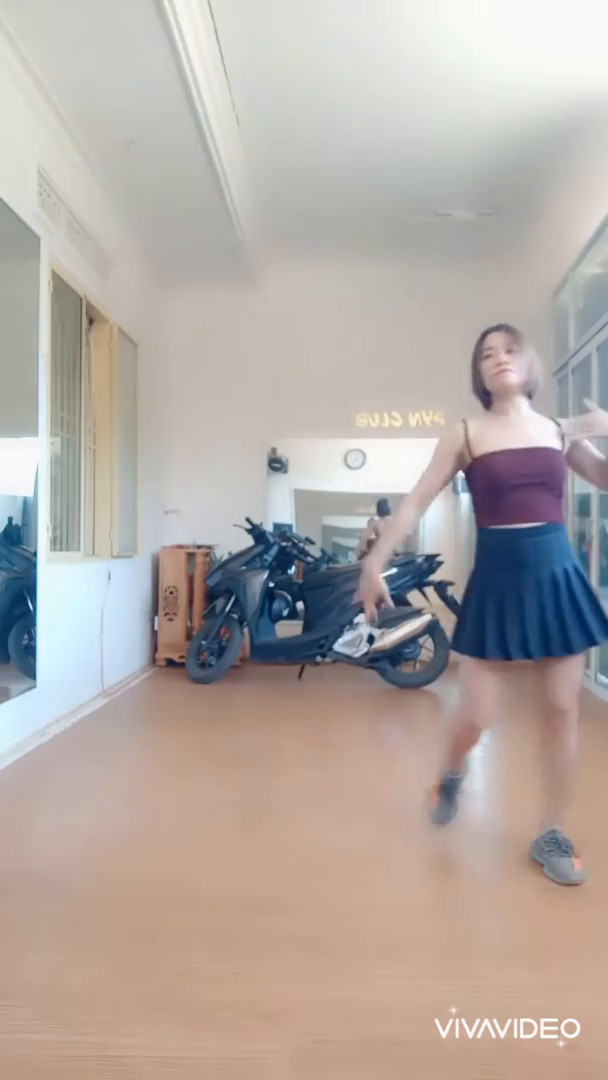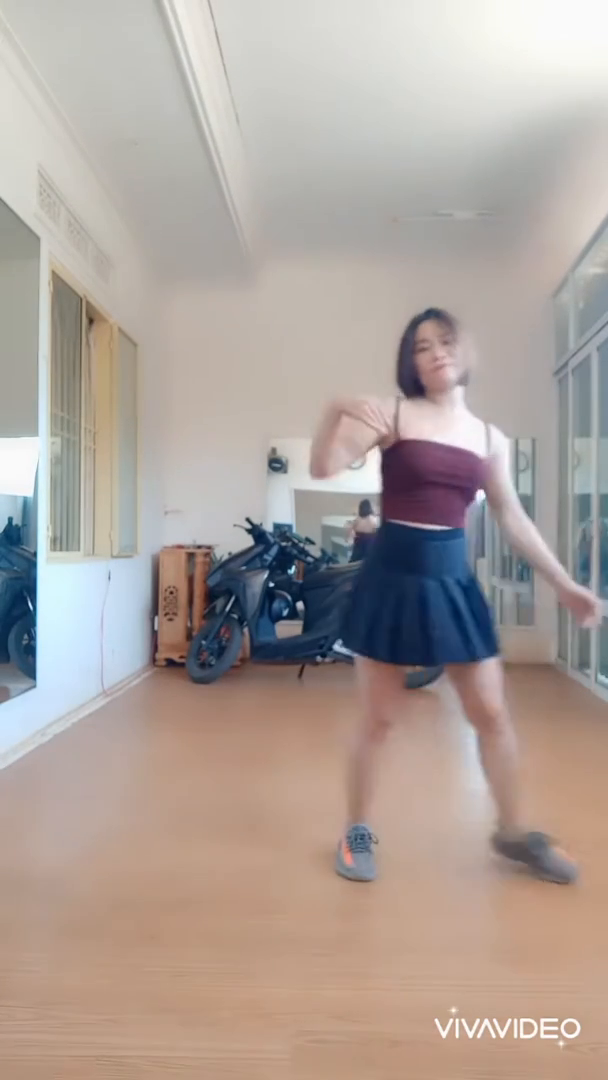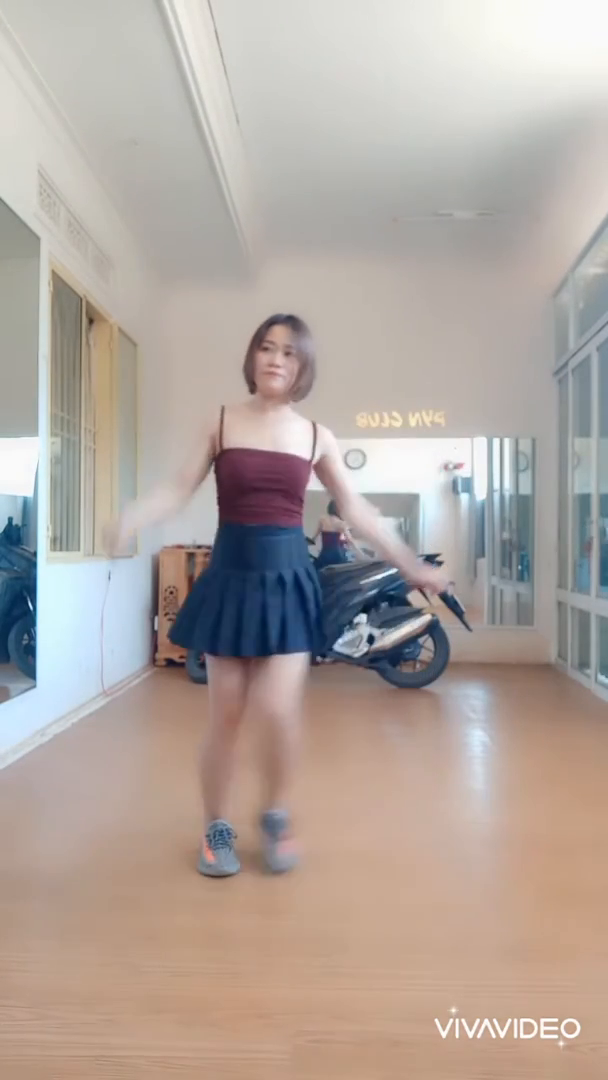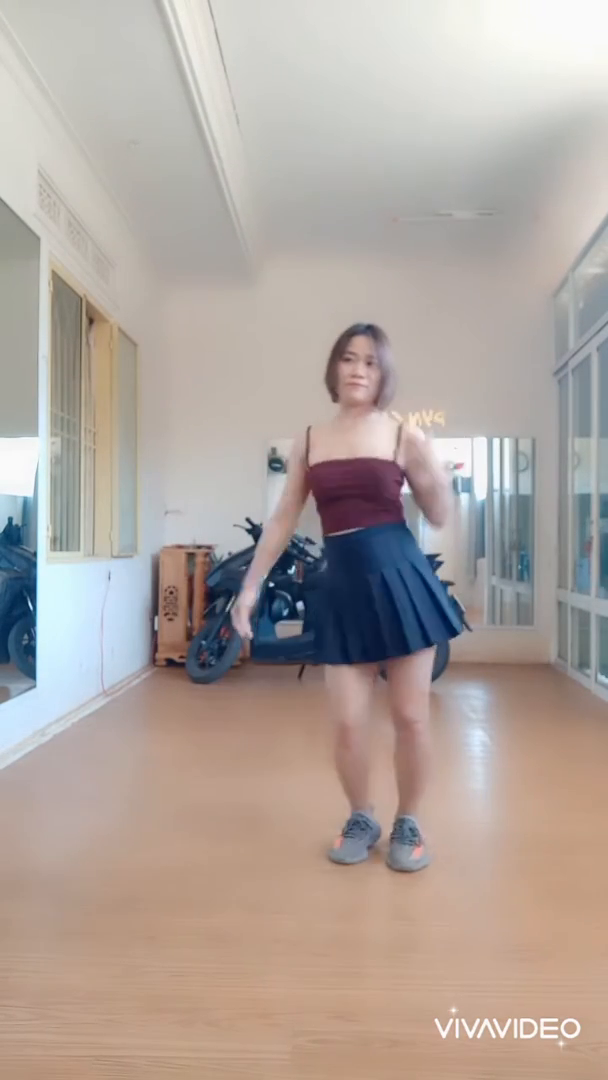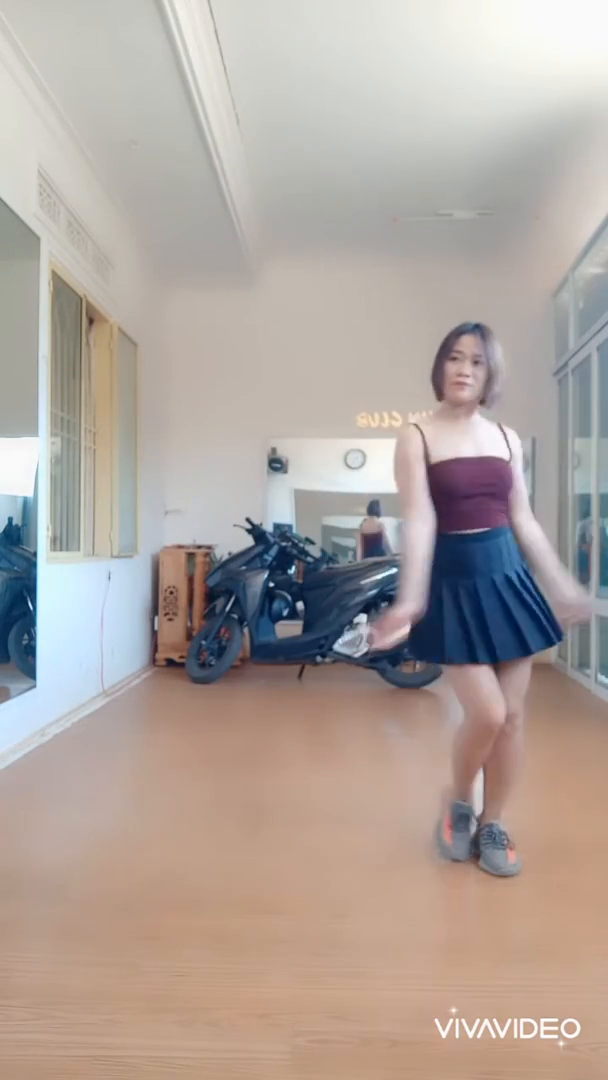
dt=1s
person 1, frame 1
left shoulder: (562, 432)
right shoulder: (465, 435)
right elbow: (416, 502)
right wrist: (376, 562)
left hip: (558, 576)
right hip: (497, 580)
left knee: (561, 712)
right knee: (476, 715)
left ankle: (552, 835)
right ankle: (449, 776)
person 1, frame 2
left shoulder: (489, 438)
right shoulder: (393, 413)
left elbow: (512, 517)
right elbow: (322, 468)
left wrist: (564, 582)
right wrist: (335, 411)
left hip: (450, 580)
right hip: (390, 578)
left knee: (491, 713)
right knee: (377, 719)
left ankle: (515, 832)
right ankle: (356, 832)
person 1, frame 3
left shoulder: (316, 436)
right shoulder: (221, 421)
left elbow: (355, 509)
right elbow: (179, 490)
left wrist: (409, 563)
right wrist: (128, 522)
left hip: (288, 579)
right hip: (231, 577)
left knee: (278, 710)
right knee: (225, 715)
left ankle: (276, 814)
right ankle: (216, 826)
person 1, frame 4
left shoulder: (402, 434)
right shoulder: (310, 439)
left elbow: (440, 517)
right elbow: (284, 518)
left wrist: (434, 476)
right wrist: (250, 584)
left hip: (402, 579)
right hip: (346, 585)
left knee: (411, 715)
right knee: (349, 721)
left ankle: (406, 823)
right ankle: (362, 819)
person 1, frame 5
left shoulder: (507, 437)
right shoulder: (416, 437)
left elbow: (522, 518)
right elbow: (417, 516)
left wrist: (559, 581)
right wrist: (411, 591)
left hip: (508, 580)
right hip: (454, 584)
left knee: (511, 717)
right knee: (487, 714)
left ankle: (490, 826)
right ankle: (457, 805)
